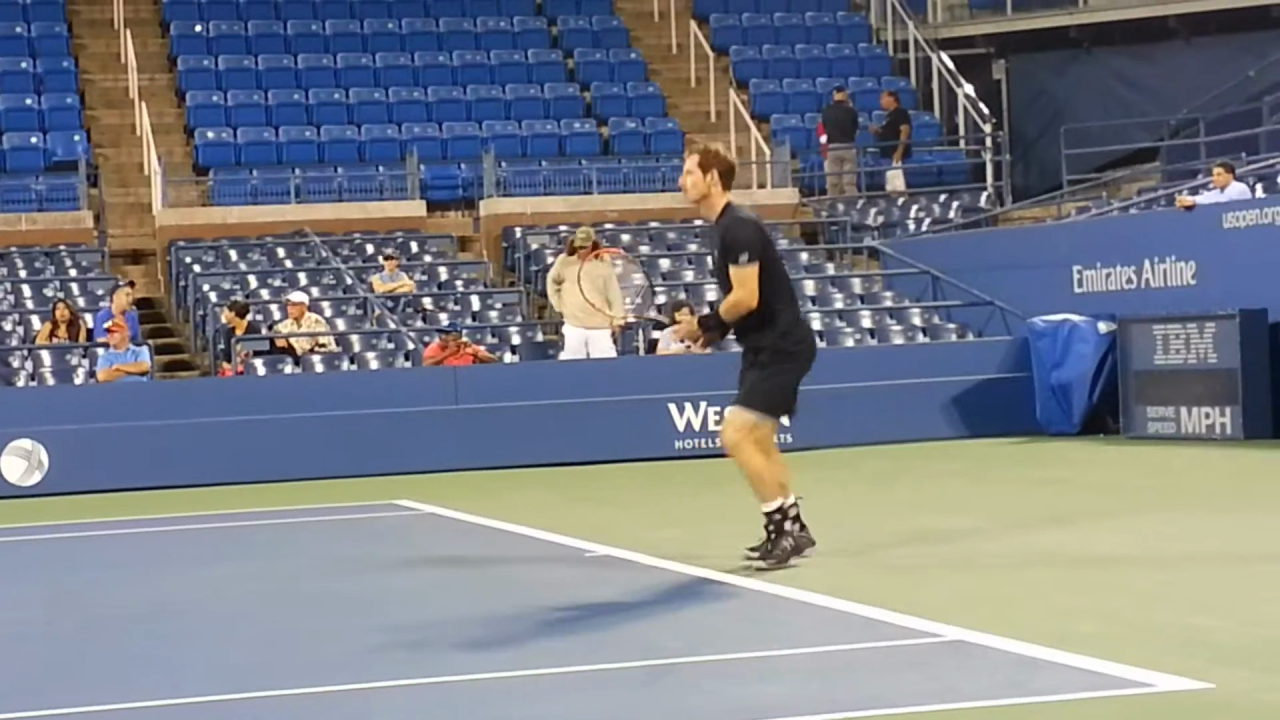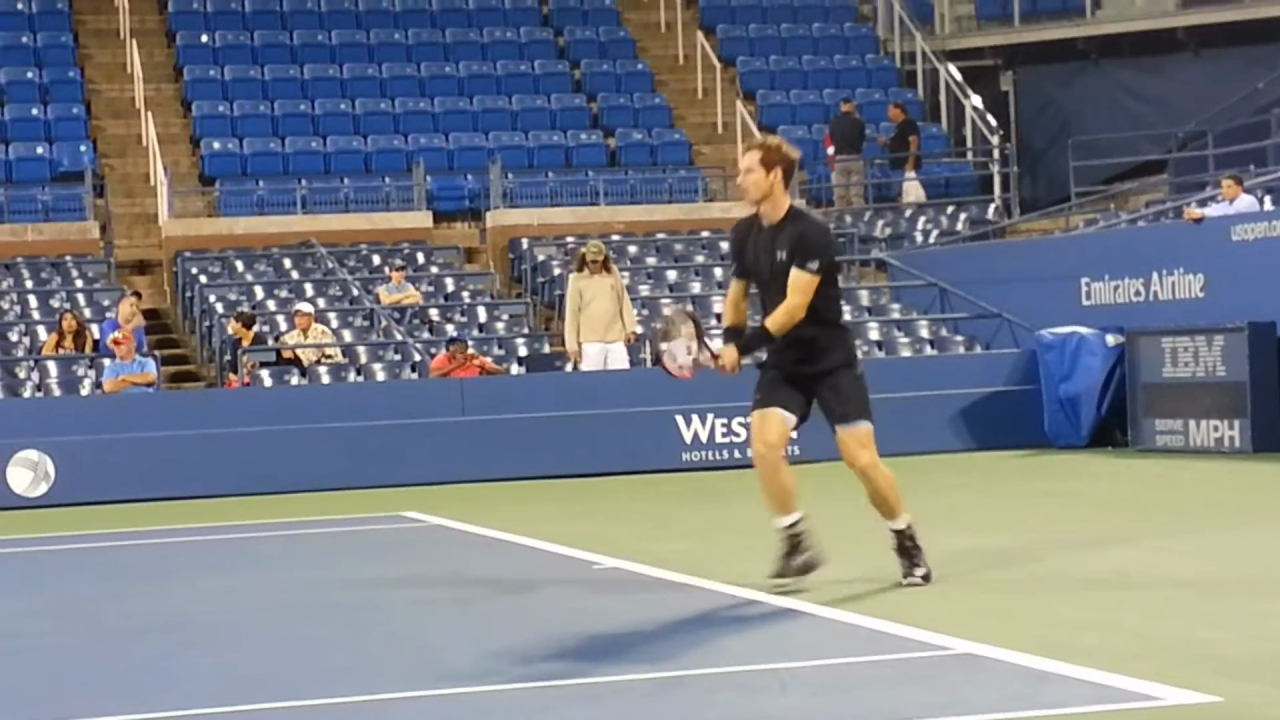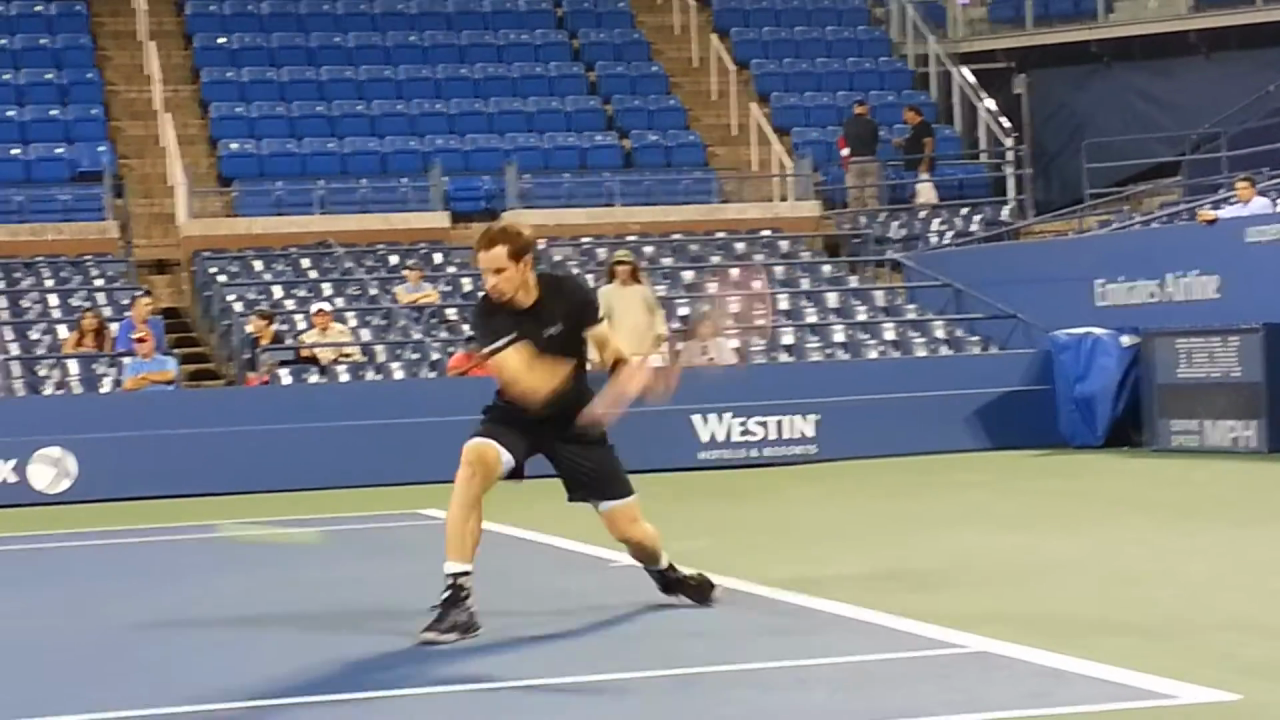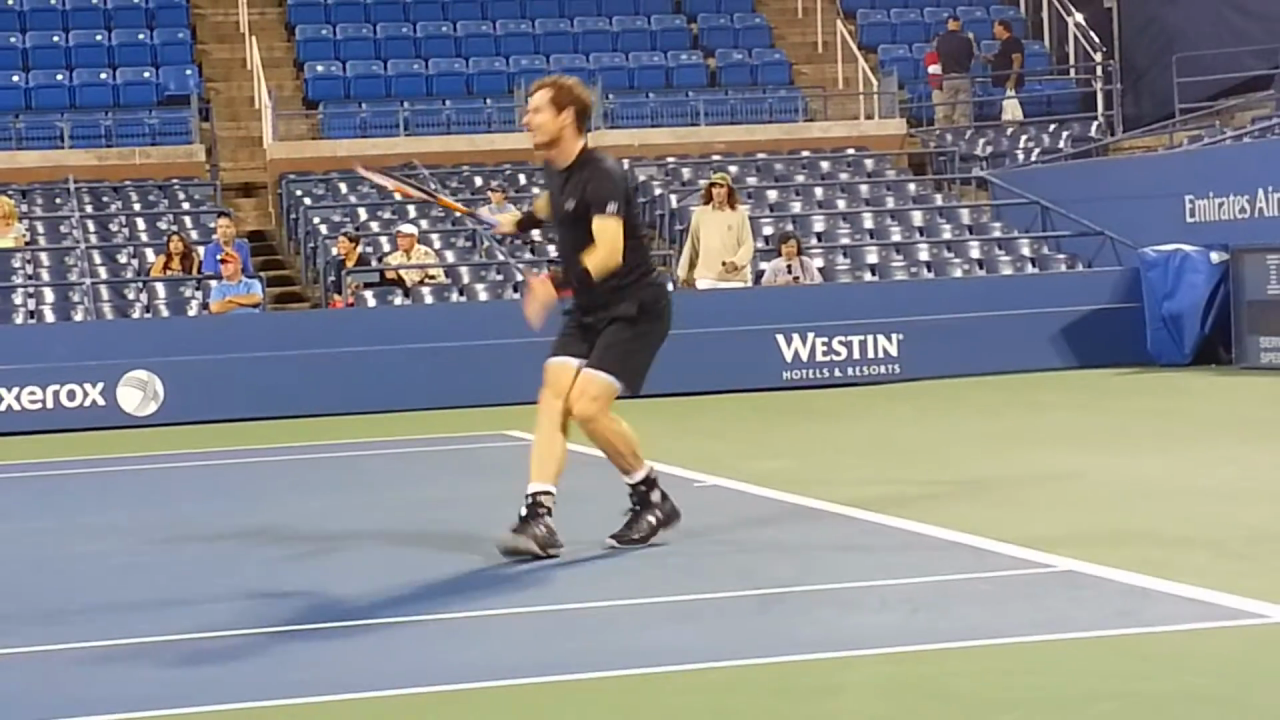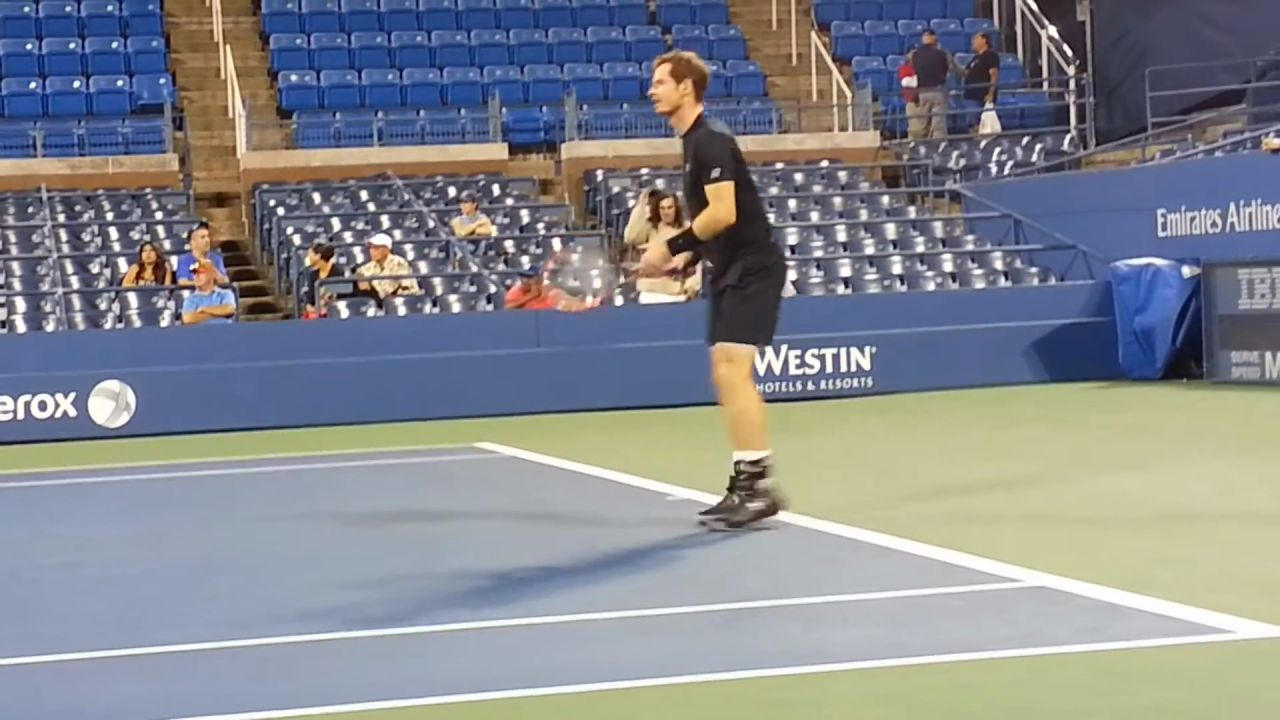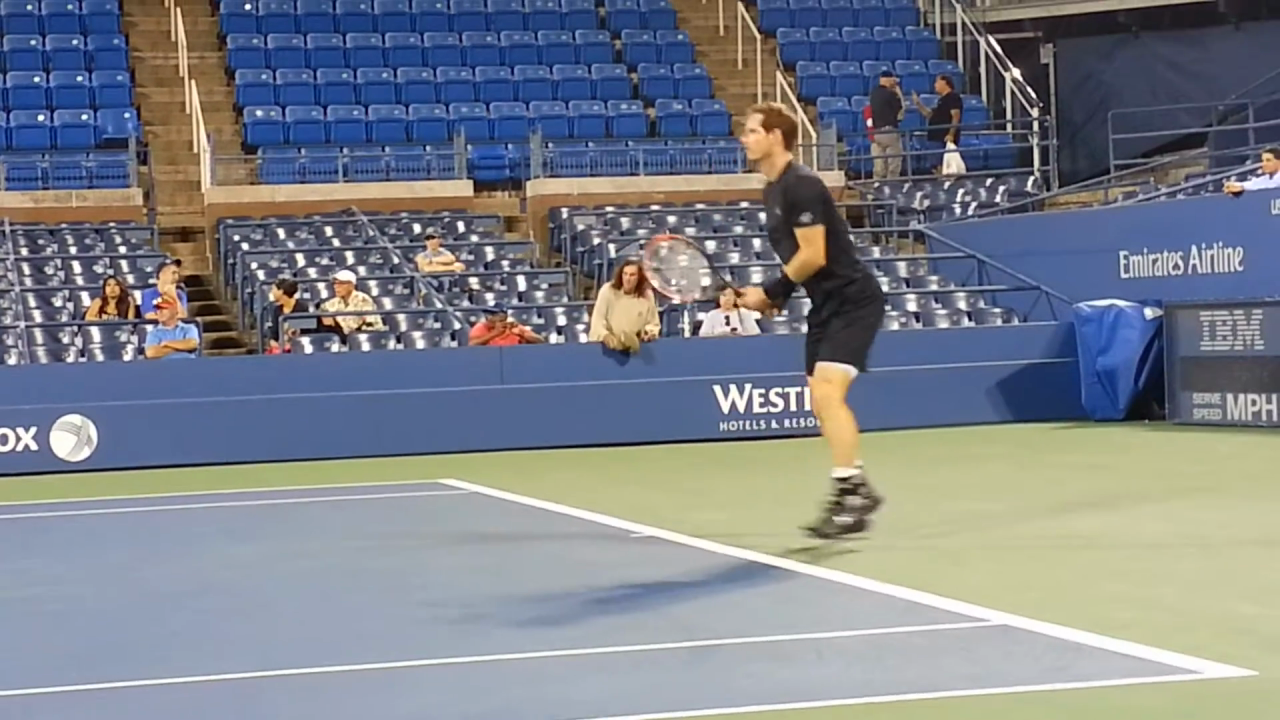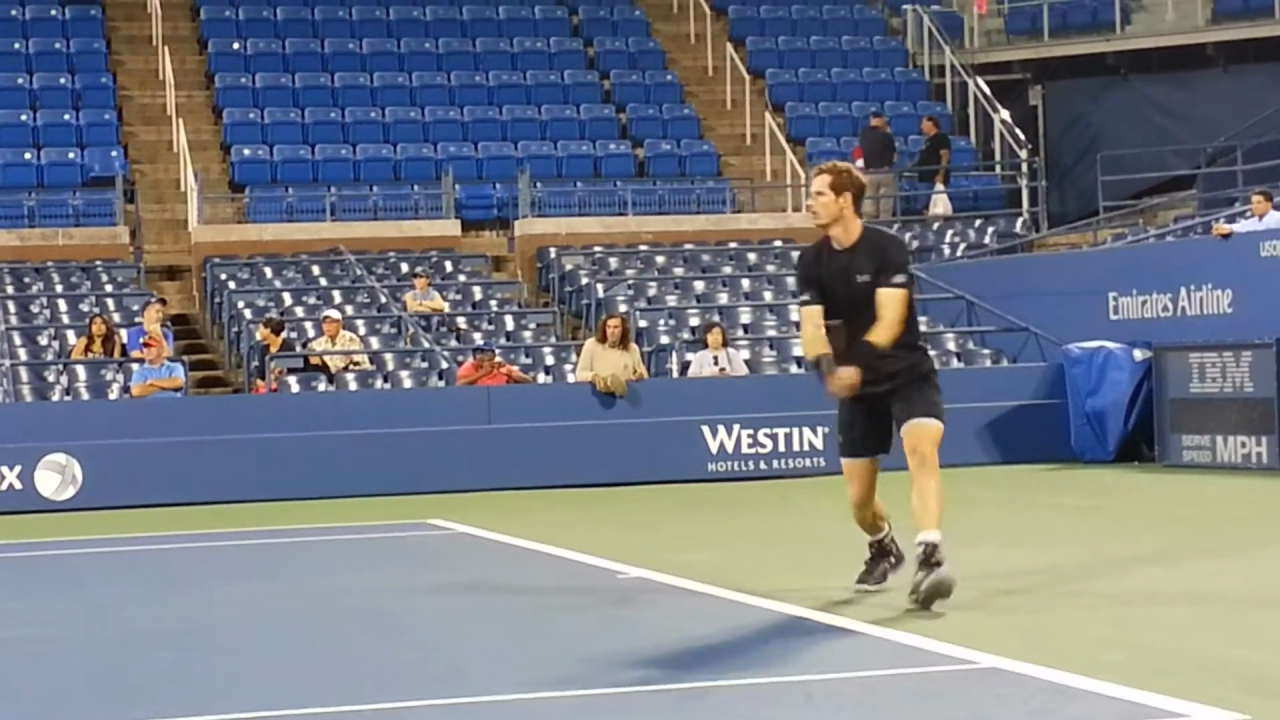
dt=0.7s
person 1, frame 1
left shoulder: (737, 227)
right shoulder: (722, 226)
left elbow: (748, 298)
left wrist: (706, 324)
right wrist: (713, 328)
left hip: (782, 347)
right hip: (765, 347)
left knee: (738, 438)
right knee: (755, 441)
left ankle: (786, 527)
right ankle: (786, 527)
person 1, frame 2
left shoulder: (810, 232)
right shoulder: (743, 233)
left elbow: (795, 307)
right elbow: (737, 294)
left wrist: (745, 346)
right wrist: (731, 341)
left hip: (830, 358)
right hip: (782, 363)
left knee: (862, 458)
right knee: (764, 444)
left ankle: (907, 544)
right ankle: (796, 543)
person 1, frame 3
left shoulder: (569, 293)
right shoulder: (487, 316)
left elbow: (607, 344)
right elbow: (524, 382)
left wrist: (626, 369)
left hip: (575, 419)
right hip: (515, 419)
left knee: (627, 527)
right knee: (473, 469)
left ankle: (667, 574)
right ankle: (457, 599)
person 1, frame 4
left shoulder: (601, 174)
right shoulder: (555, 169)
left elbow: (610, 250)
left wrist: (557, 285)
right wrist: (522, 221)
left hip: (636, 307)
right hip: (591, 308)
left knee: (587, 406)
right knee: (552, 402)
left ankle: (652, 500)
right ankle: (538, 517)
person 1, frame 5
left shoulder: (710, 140)
right shoulder: (696, 140)
left elbow: (725, 212)
left wrist: (671, 248)
right wrist: (688, 252)
left hip: (753, 269)
right hip: (732, 270)
left knee: (734, 372)
right knee: (724, 377)
left ankle: (757, 485)
right ankle: (746, 485)
person 1, frame 6
left shoulder: (802, 184)
right shoulder: (773, 190)
left elbow: (814, 256)
left wrist: (771, 291)
right wrist: (775, 294)
left hip: (852, 300)
right hip: (827, 304)
left knee: (827, 394)
right knee: (827, 399)
left ankle: (852, 495)
right ankle: (854, 493)
person 1, frame 7
left shoulder: (889, 247)
right shoulder: (811, 261)
left elbow: (891, 321)
right elbow: (812, 331)
left wrist: (857, 362)
right wrist: (830, 370)
left hip: (909, 375)
right hip: (857, 384)
left knee: (922, 448)
right knee: (858, 497)
left ankle: (931, 562)
right ankle: (884, 548)
